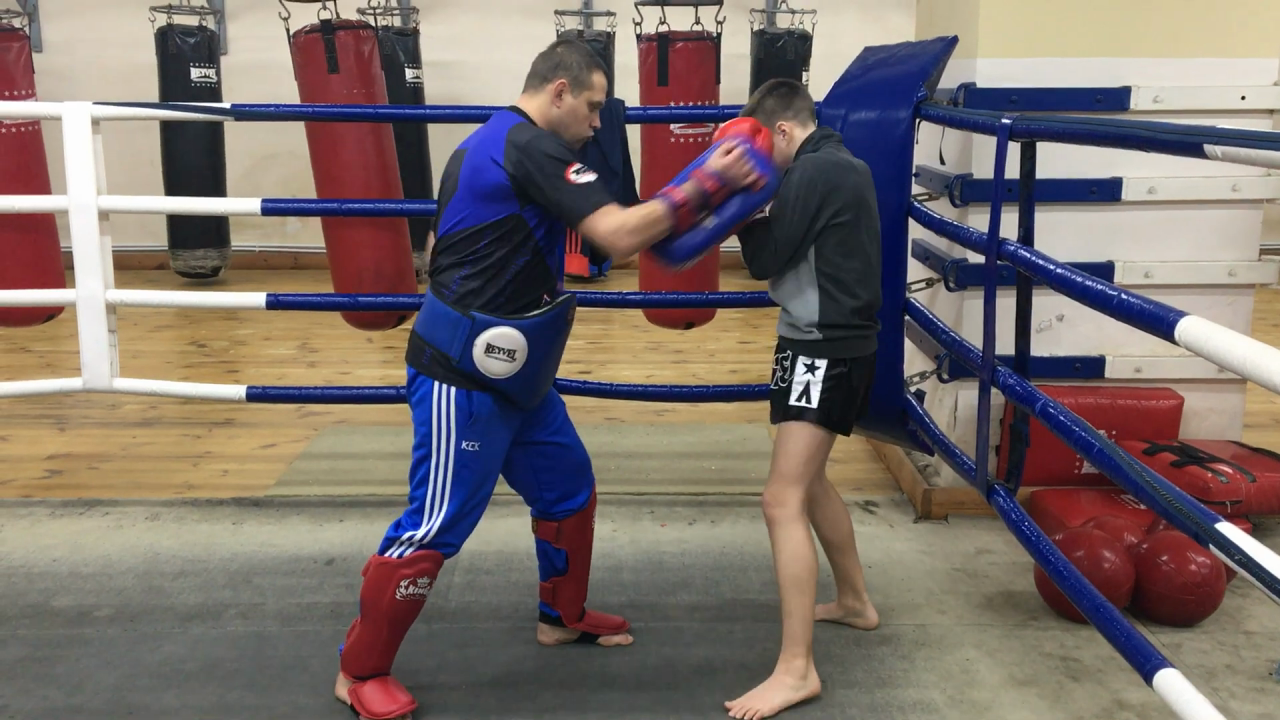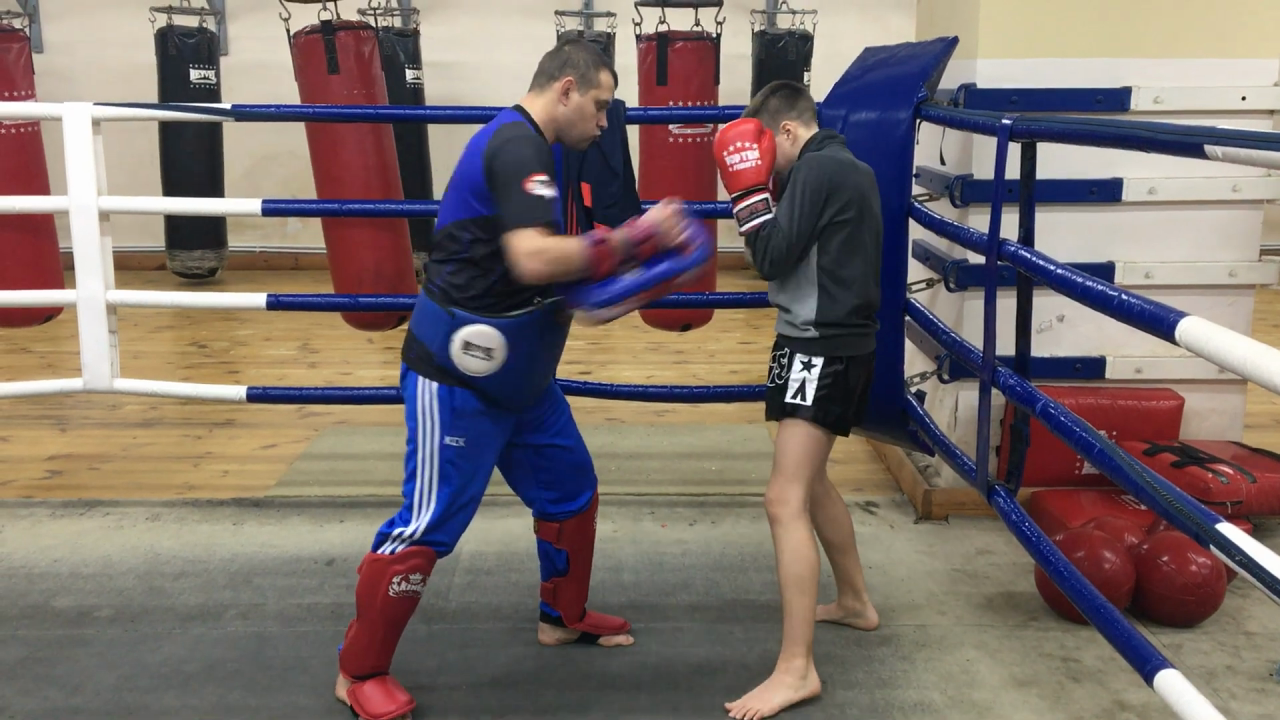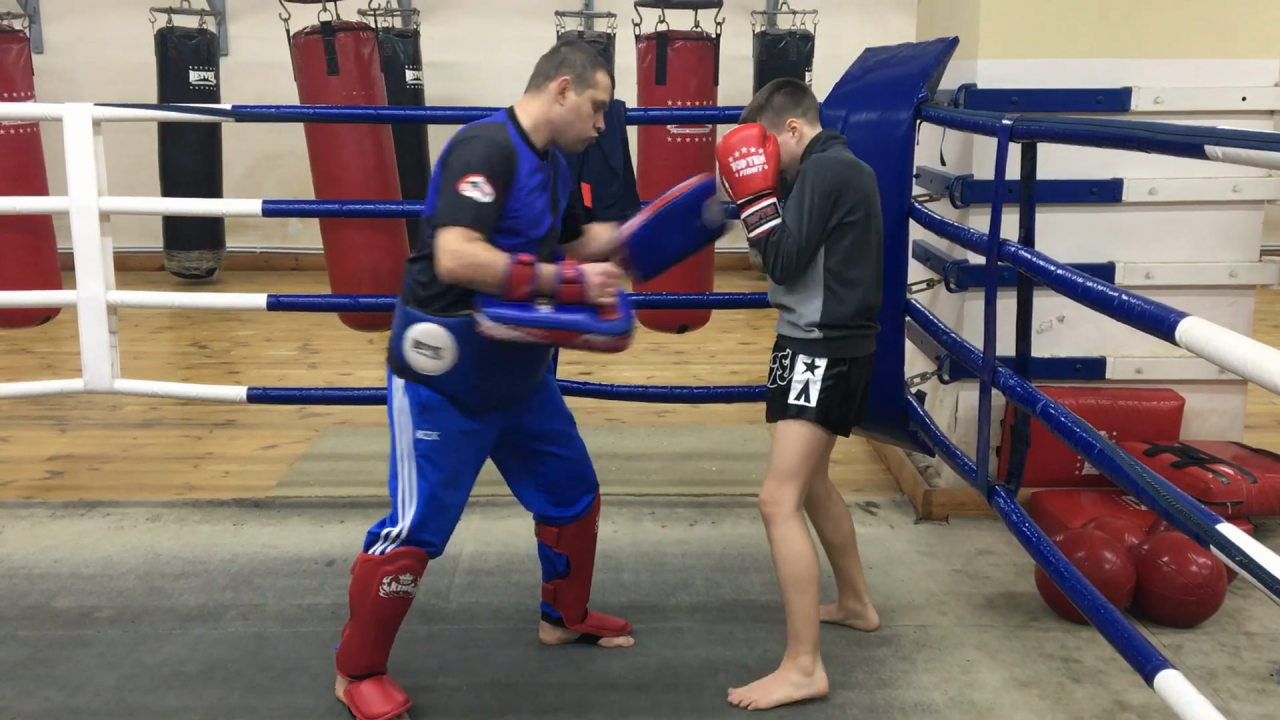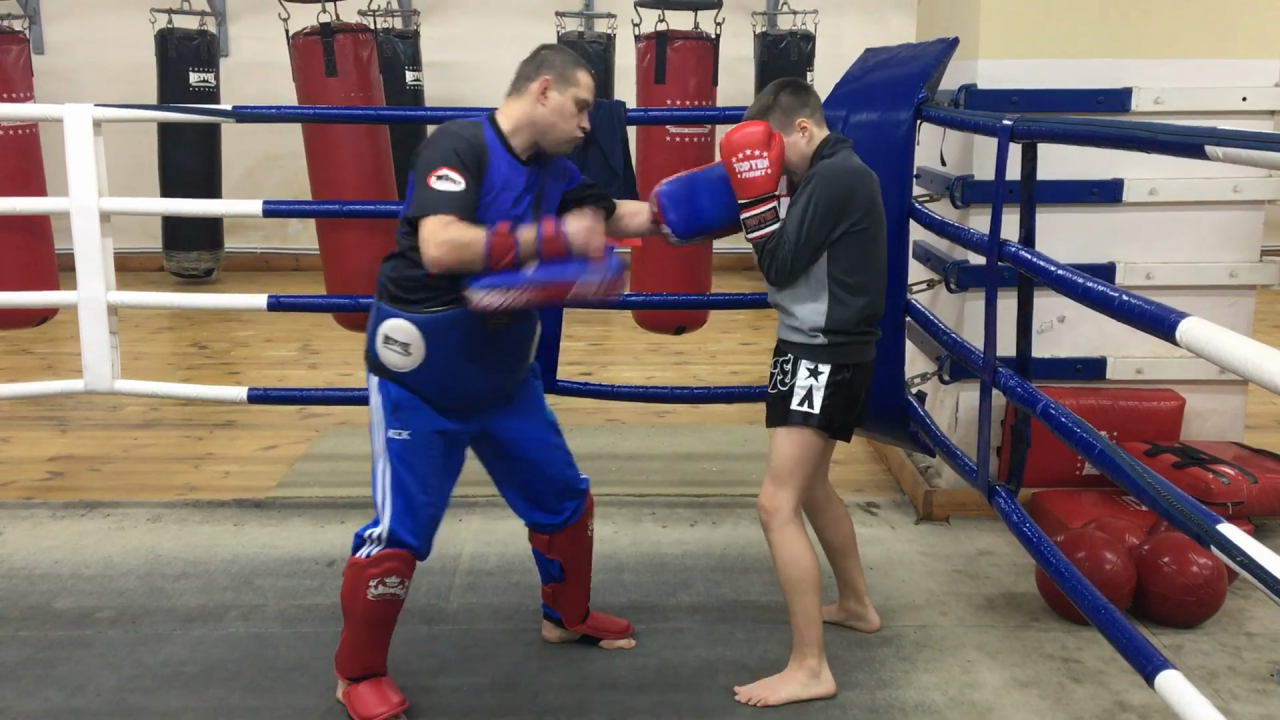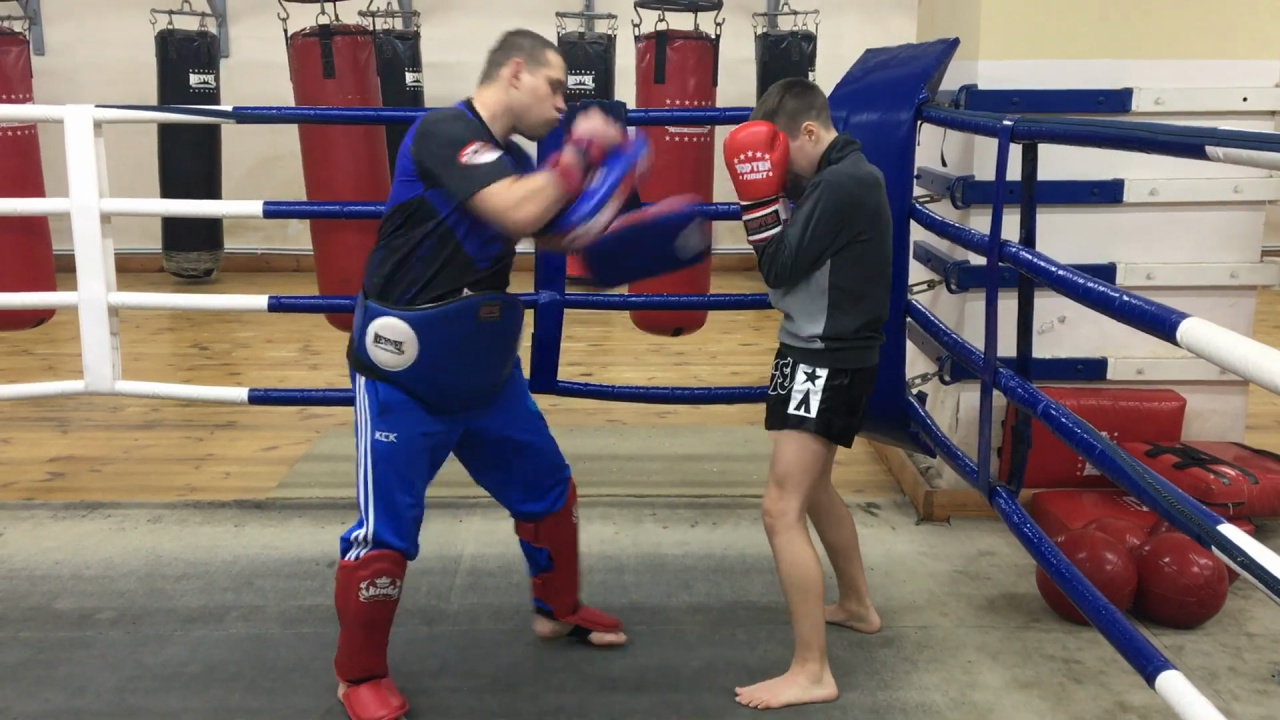
dt=0.1s
person 1, frame 1
left shoulder: (482, 145)
right shoulder: (534, 149)
left elbow: (443, 247)
right elbow: (616, 231)
right wrist: (709, 182)
left hip: (512, 366)
right hip: (463, 369)
left knee: (568, 489)
right knee: (437, 524)
left ankle: (563, 615)
person 1, frame 2
left shoulder: (514, 145)
right shoulder: (517, 148)
right elbow: (534, 259)
left wrist: (623, 245)
right wrist: (637, 237)
left hip: (514, 370)
right hip: (457, 370)
left knee: (570, 487)
right knee: (427, 525)
left ankle: (564, 615)
person 1, frame 3
left shoulder: (551, 168)
right shoulder: (482, 149)
left elbow: (584, 242)
right elbow: (454, 260)
right wrist: (564, 276)
left hip: (518, 369)
right hip: (440, 373)
left knee: (571, 492)
right knee: (414, 529)
left ankle: (566, 616)
person 1, frame 4
left shoulder: (551, 170)
right shoulder: (457, 145)
left elbow: (616, 219)
right elbow: (439, 249)
right wrist: (552, 237)
left hip: (503, 376)
right hip: (422, 372)
left knee: (561, 497)
right knee: (400, 532)
left ankle: (568, 615)
person 1, frame 5
left shoulder: (508, 151)
right shoulder: (443, 133)
left elbow: (539, 224)
right elbow: (516, 209)
right wrist: (579, 148)
left hip: (480, 368)
right hip: (404, 366)
left knee: (544, 486)
right knee: (387, 530)
left ankle: (559, 608)
person 2, frame 1
left shoulder: (816, 169)
right shoulder: (843, 168)
left elbow: (765, 259)
left hip: (825, 352)
right hip: (833, 346)
left knee: (783, 502)
right knee: (810, 482)
right ankle: (854, 602)
person 2, frame 2
left shoulder: (819, 168)
right shoulder: (845, 168)
left elbow: (773, 259)
left wrist: (748, 188)
right wrist: (760, 190)
left hip: (822, 350)
right hip: (831, 345)
left knee: (785, 501)
right knee: (810, 481)
left ankle: (796, 668)
right ankle: (854, 602)
person 2, frame 3
left shoulder: (826, 169)
right shoulder: (841, 169)
left elbow: (786, 265)
left wrist: (753, 193)
right wrist: (766, 193)
left hip: (823, 353)
right hip: (823, 346)
left knee: (778, 500)
right knee: (810, 482)
left ankle: (803, 666)
right ankle: (855, 602)
person 2, frame 4
left shoulder: (832, 176)
right shoulder: (844, 173)
left elbow: (781, 266)
right elbow: (802, 257)
left wrist: (757, 194)
right wrist: (768, 195)
left hip: (824, 357)
right hip: (825, 351)
left knee: (777, 504)
right knee: (810, 485)
left ankle: (809, 666)
right ankle: (856, 604)
person 2, frame 5
left shoulder: (840, 184)
right shoulder: (852, 172)
left elbow: (780, 270)
right elbow: (806, 253)
left wrist: (759, 193)
right wrist: (773, 197)
left hip: (826, 363)
right hip: (836, 355)
left knee: (782, 510)
right knee: (815, 489)
left ankle: (811, 672)
right ankle: (855, 605)
